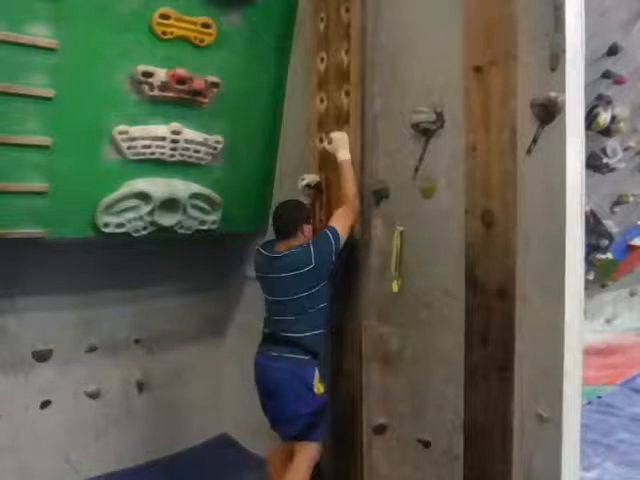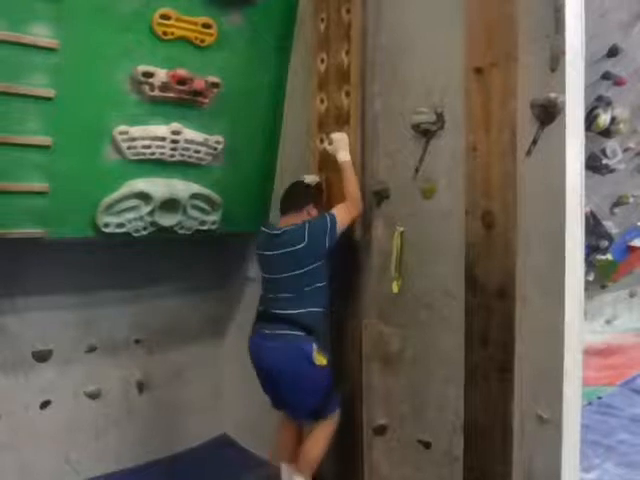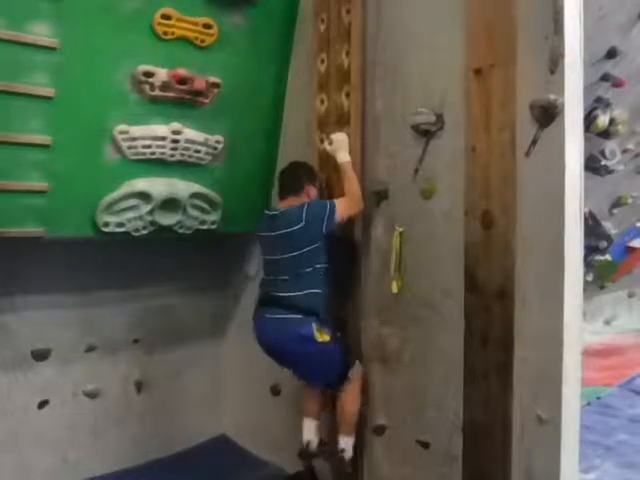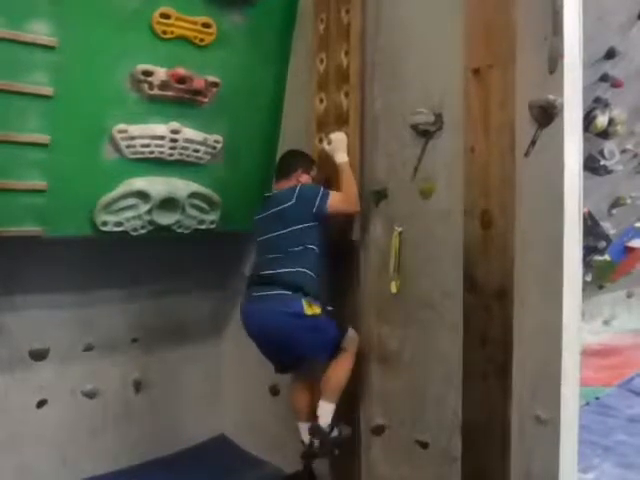
dt=0.3s
person 1, frame 1
left shoulder: (263, 256)
right shoulder: (315, 256)
left elbow: (286, 233)
right elbow: (350, 209)
right wrist: (343, 155)
left hip: (266, 361)
right hip: (298, 366)
left knee: (286, 440)
right knee: (307, 449)
person 1, frame 2
left shoulder: (265, 236)
right shoulder: (312, 234)
right elbow: (353, 206)
left wrist: (307, 189)
right wrist: (343, 155)
left hip: (261, 342)
right hip: (295, 345)
left knee: (291, 414)
right knee: (327, 417)
person 1, frame 3
left shoulder: (267, 221)
right shoulder: (309, 215)
right elbow: (355, 204)
right wrist: (342, 155)
left hip: (265, 324)
right hip: (297, 325)
left knee: (319, 374)
right knee: (352, 375)
left ankle: (309, 441)
right ankle: (346, 453)
person 1, frame 4
left shoulder: (265, 207)
right shoulder: (302, 195)
right elbow: (351, 203)
right wrist: (340, 156)
left hip: (253, 308)
right hip: (285, 305)
left knee: (304, 370)
right knee: (349, 343)
left ankle: (310, 438)
right ankle: (323, 425)
